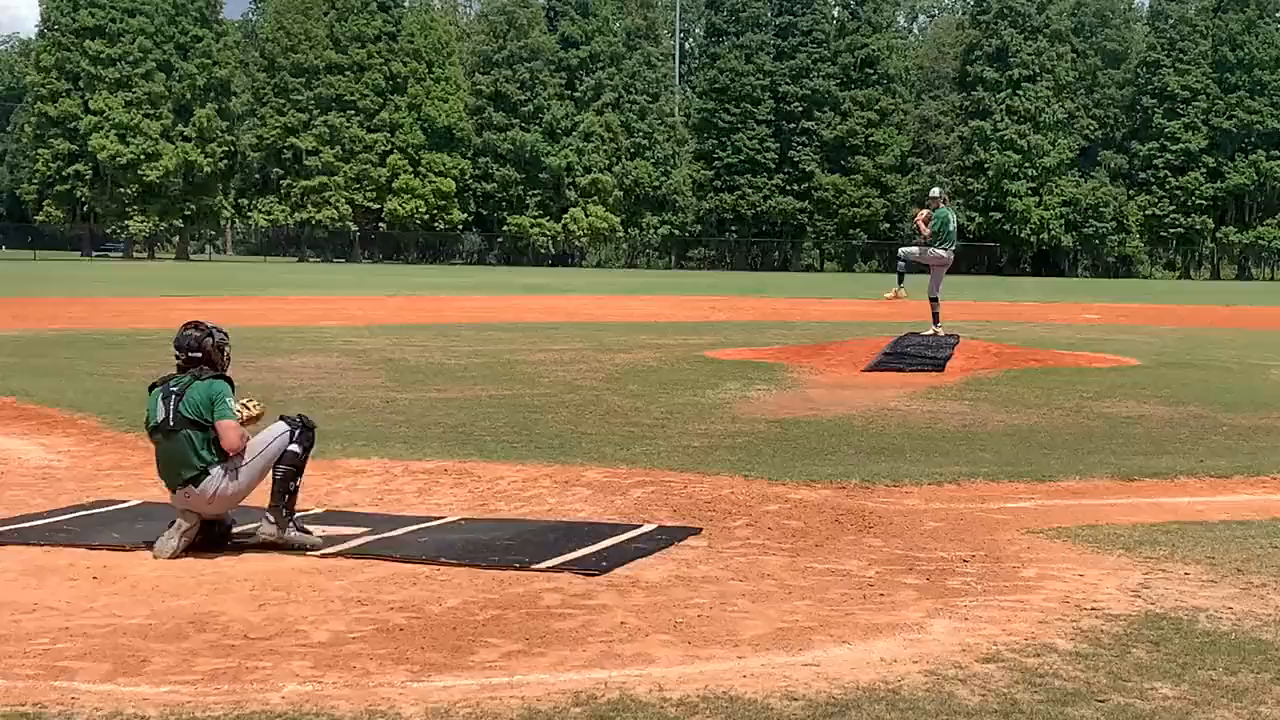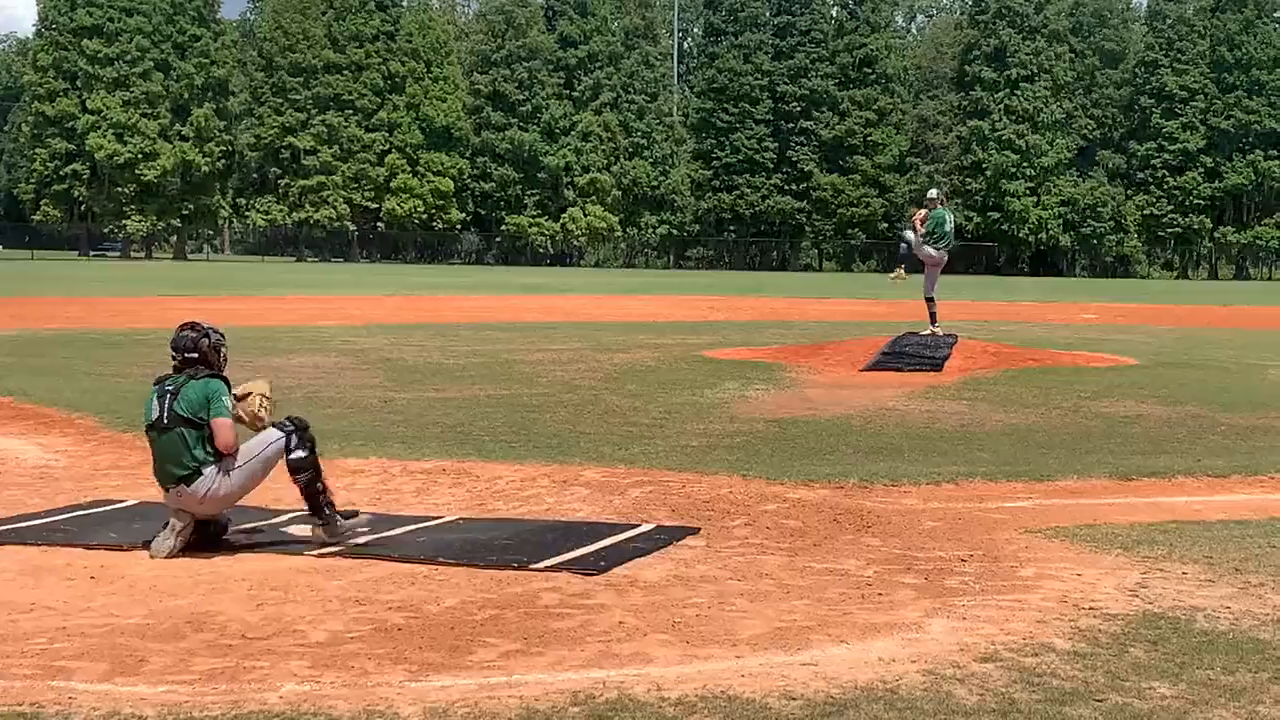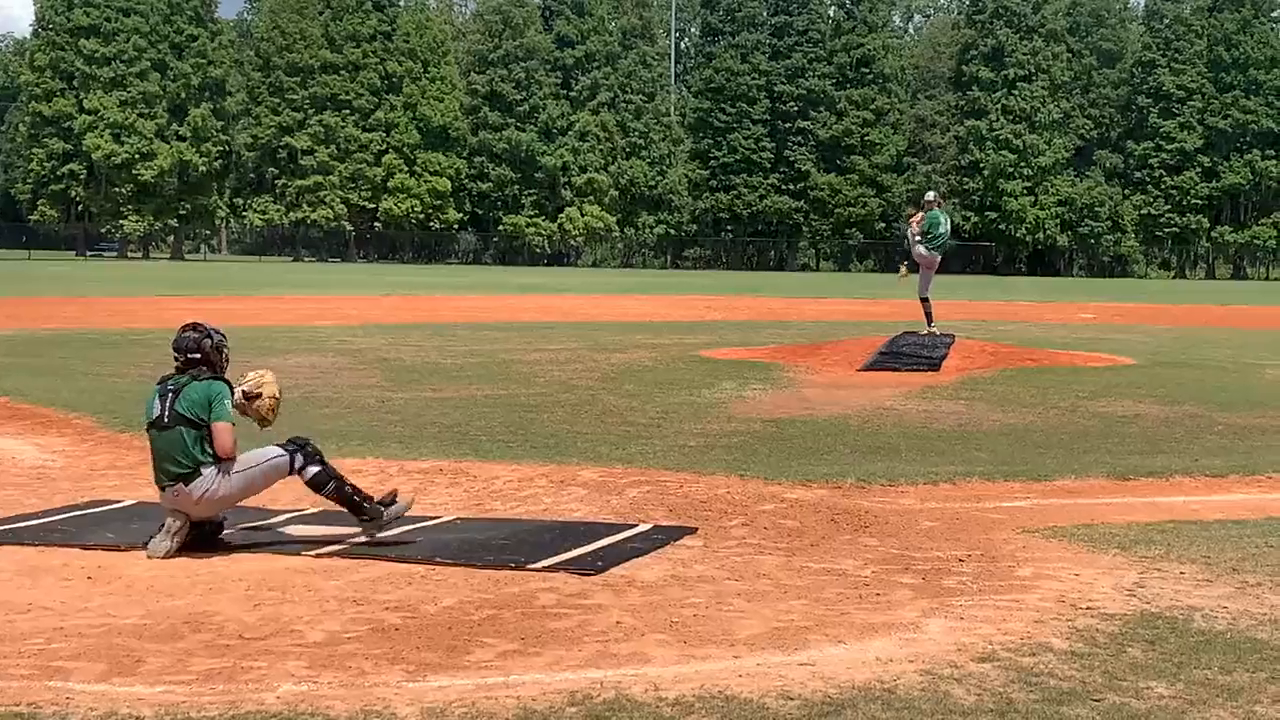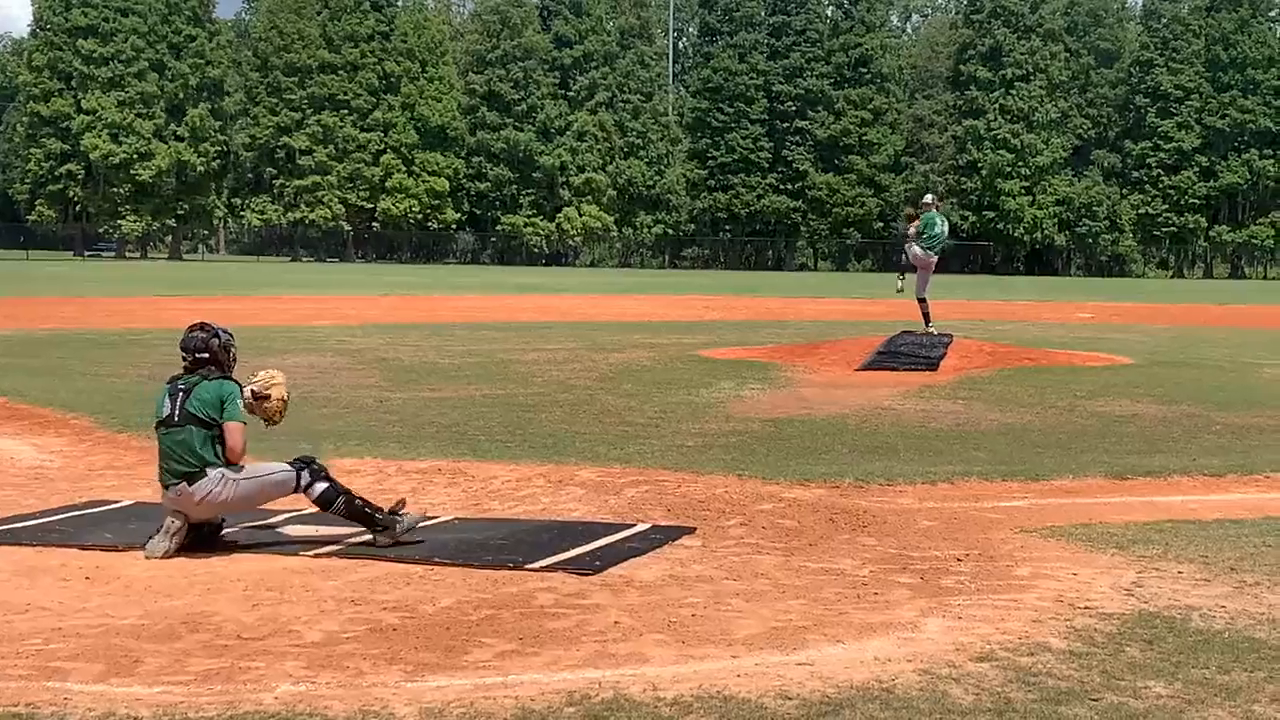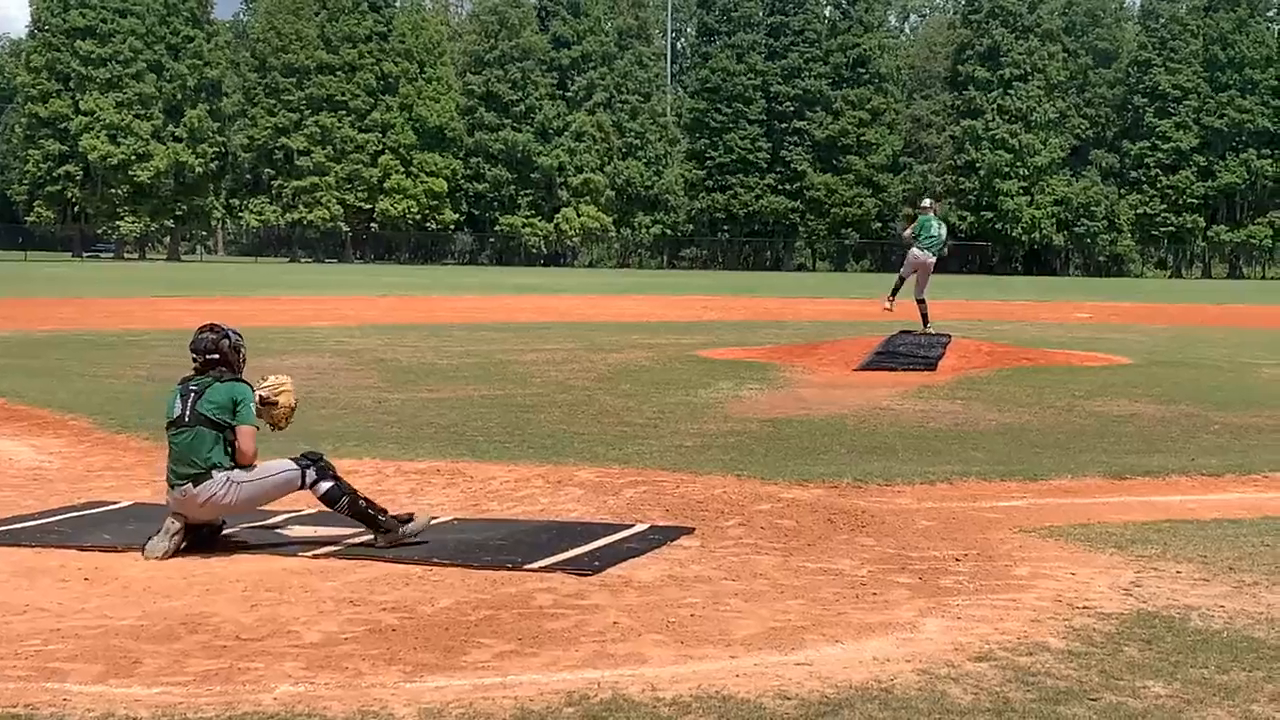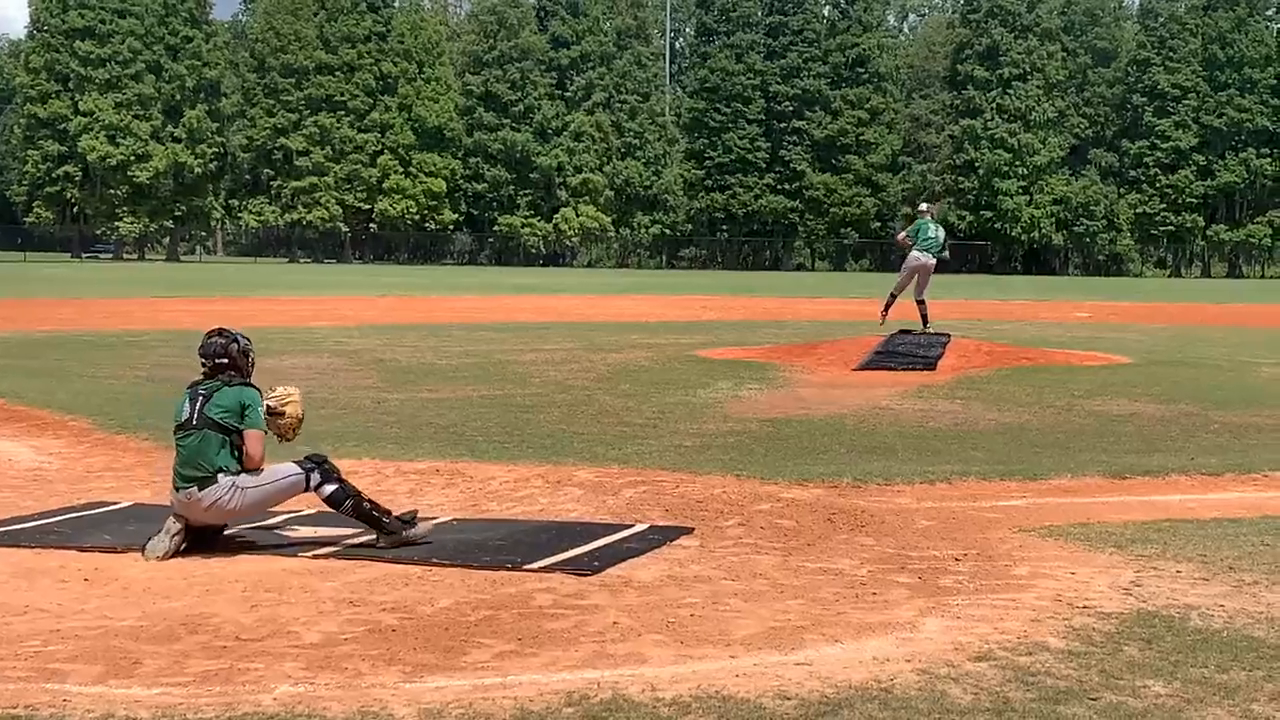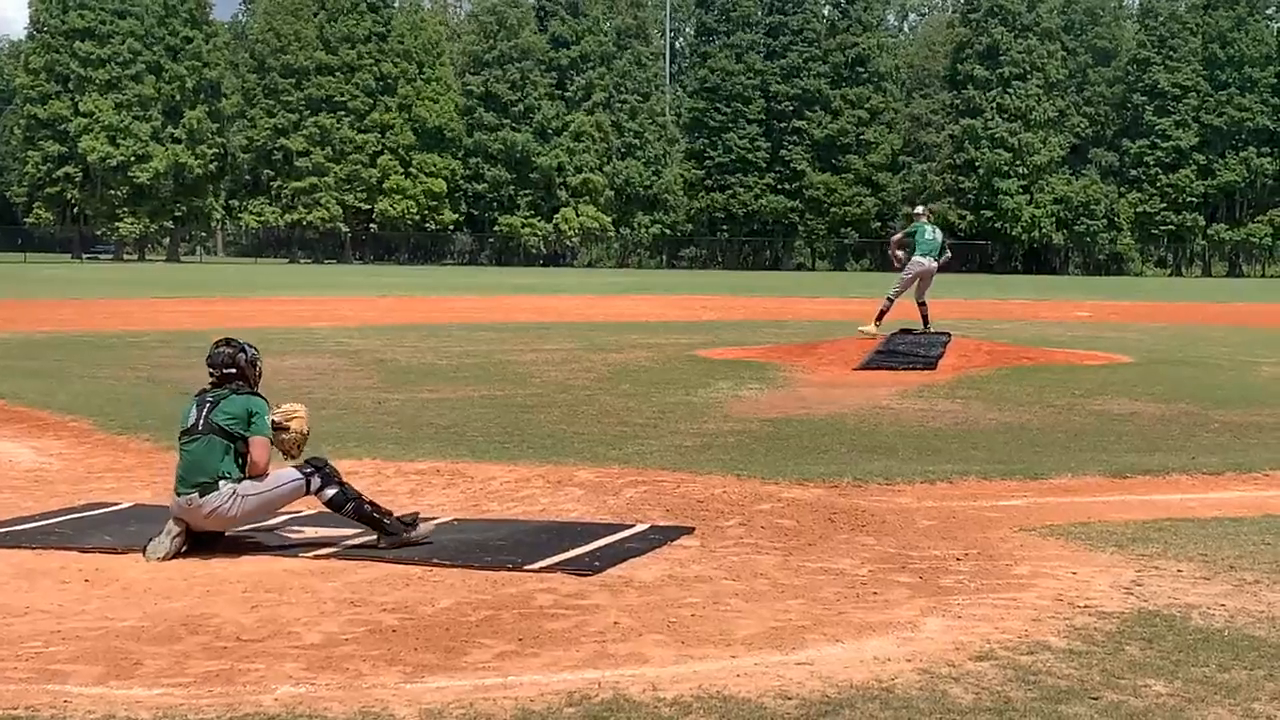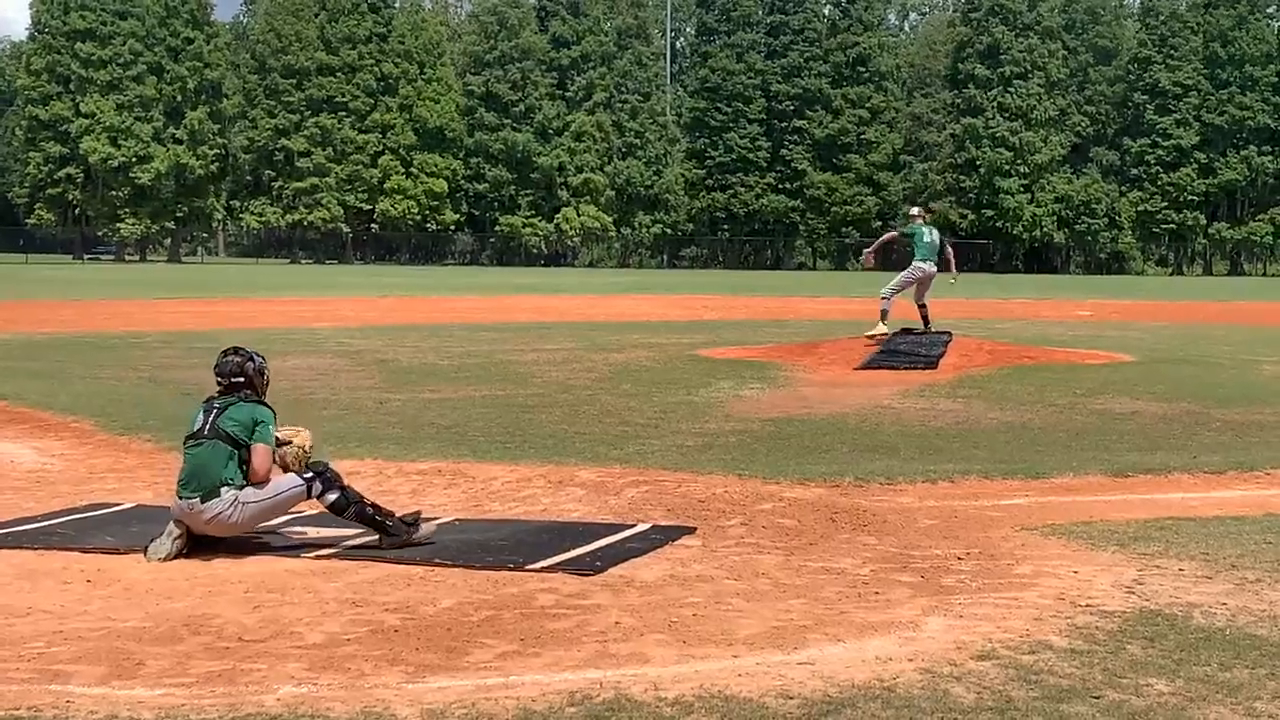
dt=0.1s
person 1, frame 1
left shoulder: (159, 391)
right shoulder: (214, 385)
right elbow: (235, 445)
right wrist: (243, 432)
left hip: (183, 496)
right hip: (216, 488)
left knee: (217, 528)
right knee: (298, 427)
left ankle: (185, 528)
right ankle: (279, 522)
person 1, frame 2
left shoulder: (156, 392)
right shoulder: (211, 385)
right elbow: (227, 444)
left hip: (175, 497)
right hip: (210, 487)
left knee: (216, 525)
right knee: (292, 430)
left ankle: (183, 526)
right ankle: (326, 520)
person 1, frame 3
left shoulder: (158, 392)
right shoulder: (213, 386)
right elbow: (225, 449)
left hip: (172, 497)
right hip: (206, 486)
left knee: (210, 524)
right knee: (298, 451)
left ankle: (179, 527)
right ankle: (371, 512)
person 1, frame 4
left shoulder: (169, 390)
right shoulder: (223, 386)
right elbow: (235, 450)
left hip: (174, 498)
right hip: (210, 489)
left knee: (209, 525)
right knee: (305, 471)
left ankle: (180, 527)
right ankle: (382, 524)
person 1, frame 5
left shoulder: (179, 392)
right shoulder: (236, 389)
right elbow: (248, 454)
left hip: (180, 497)
right hip: (215, 490)
left knee: (208, 529)
right knee: (312, 467)
left ankle: (179, 527)
right ankle: (385, 525)
person 1, frame 6
left shoulder: (190, 394)
right shoulder: (245, 393)
right elbow: (255, 457)
left hip: (183, 500)
right hip: (219, 494)
left knee: (211, 528)
right knee: (316, 470)
left ankle: (182, 529)
right ankle: (389, 527)
person 1, frame 7
left shoulder: (198, 403)
right shoulder: (251, 402)
right elbow: (259, 465)
left hip: (185, 504)
right hip: (221, 503)
left knee: (209, 530)
right knee: (317, 472)
left ankle: (182, 530)
right ankle: (390, 527)
person 1, frame 8
left shoulder: (205, 409)
right shoulder: (258, 411)
right elbow: (260, 473)
left hip: (185, 509)
right hip: (222, 509)
right knee: (318, 477)
left ankle: (183, 532)
right ankle: (392, 529)
